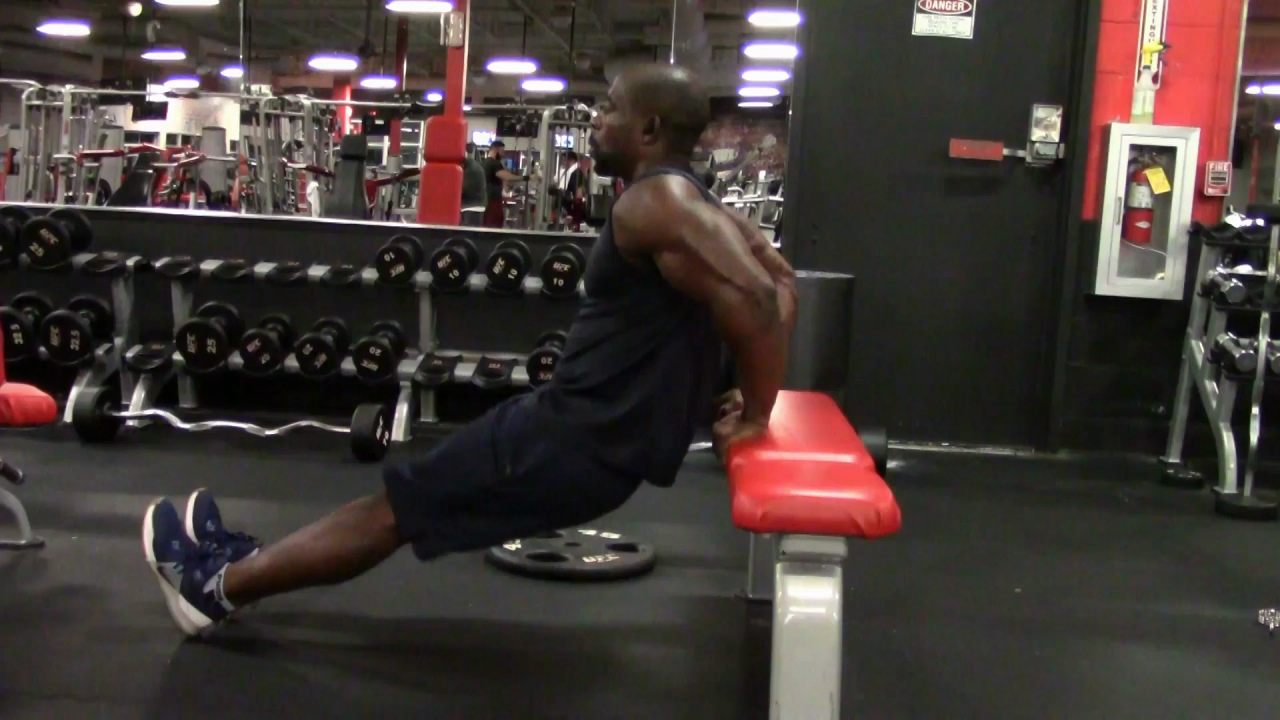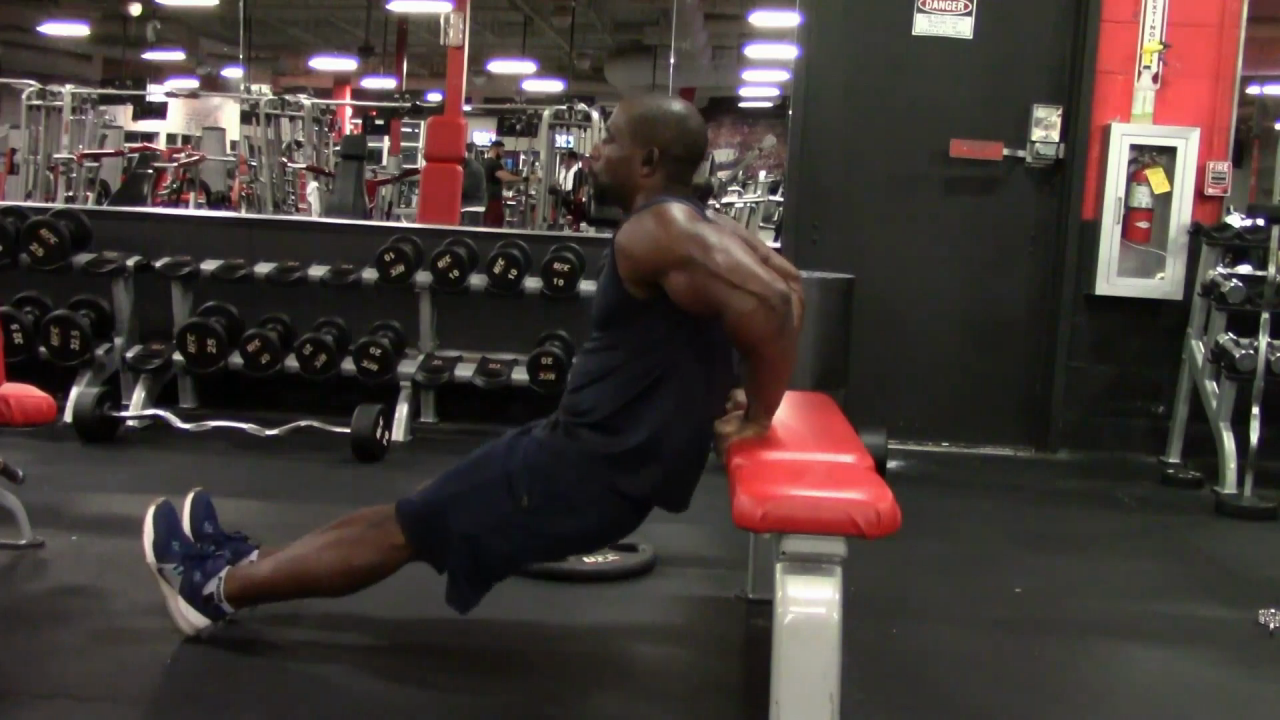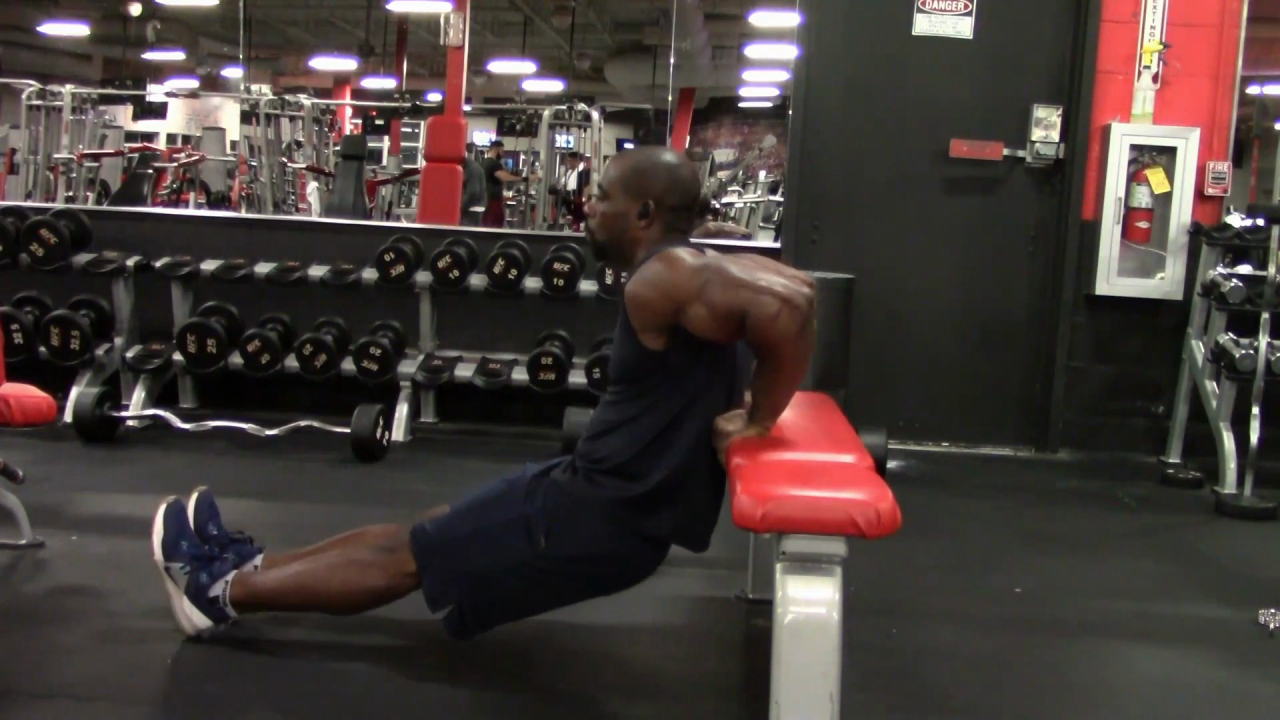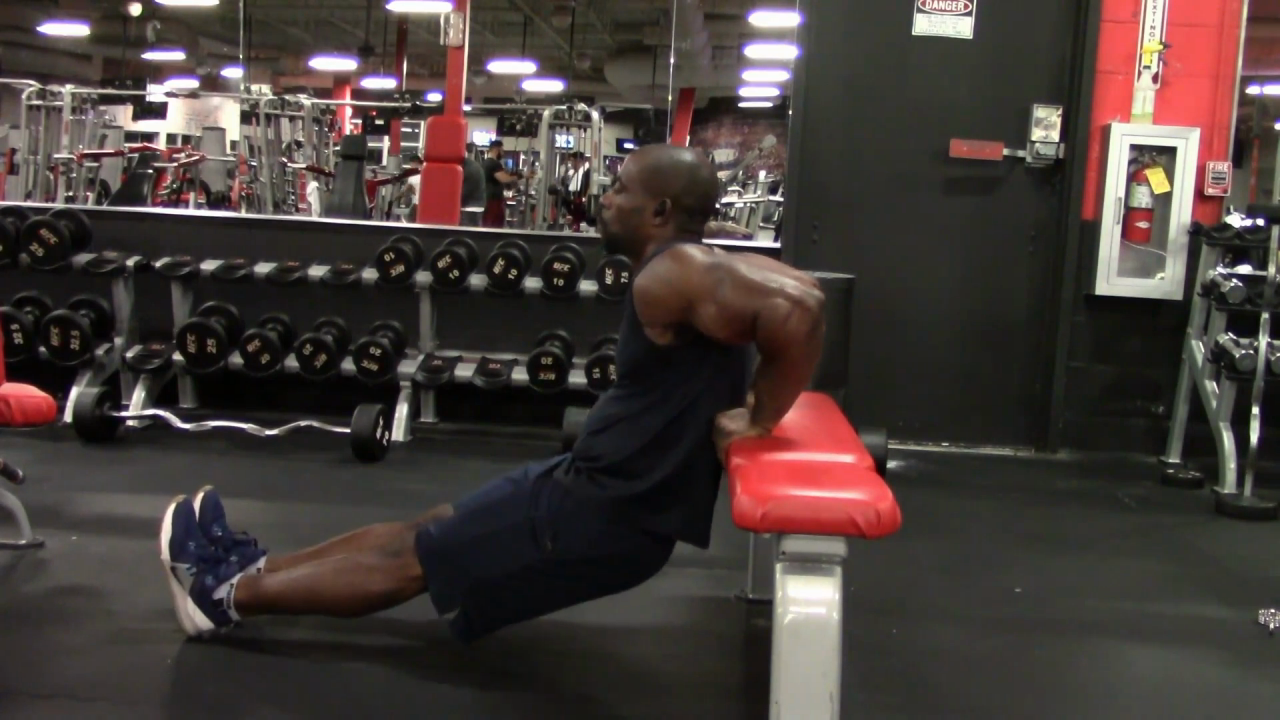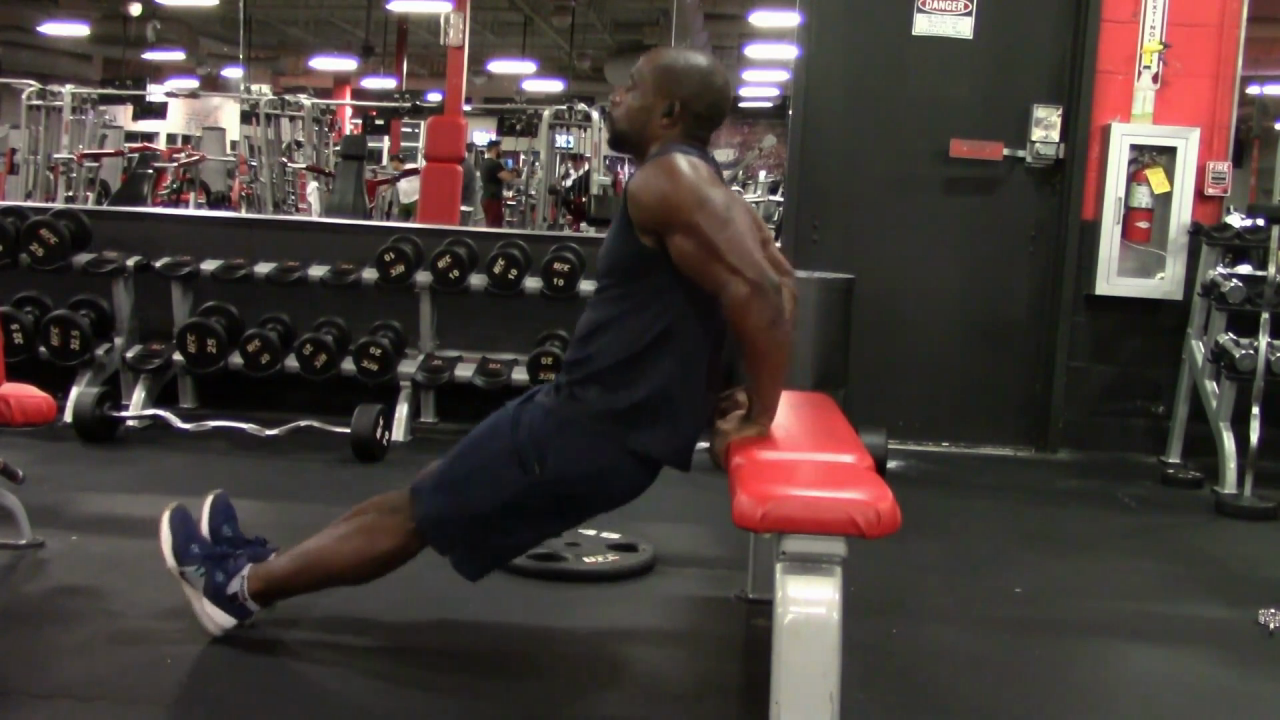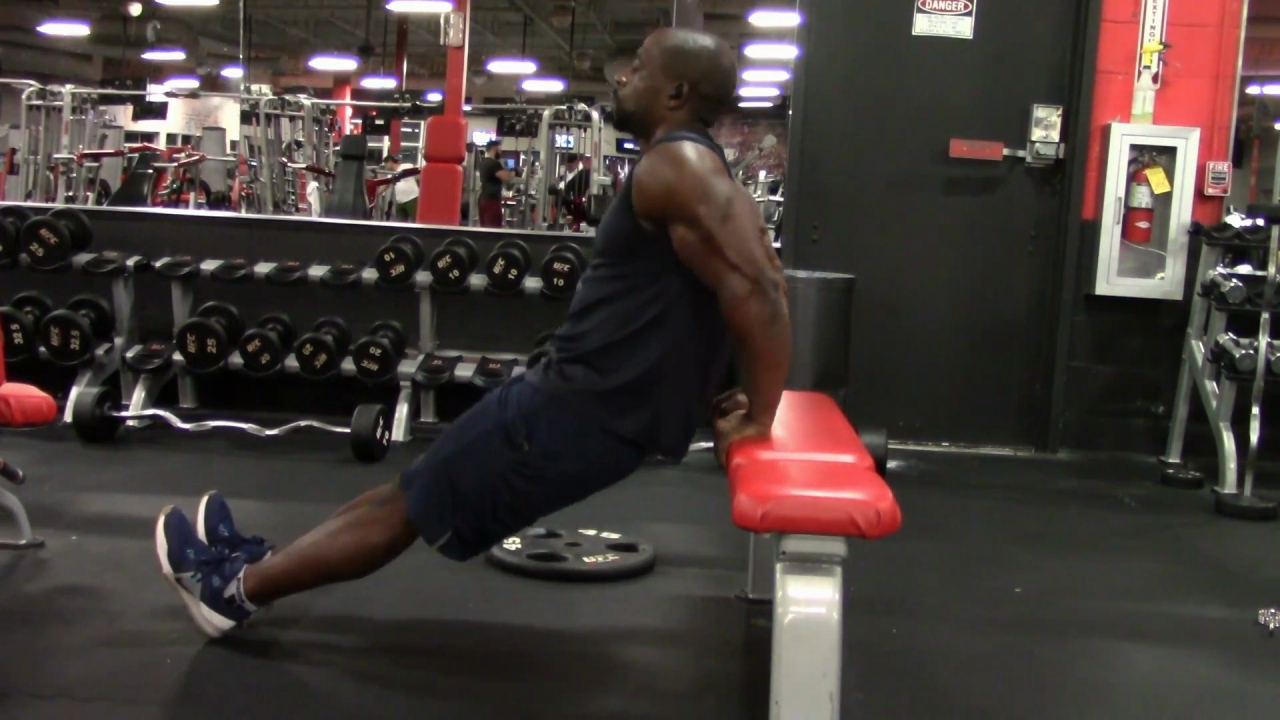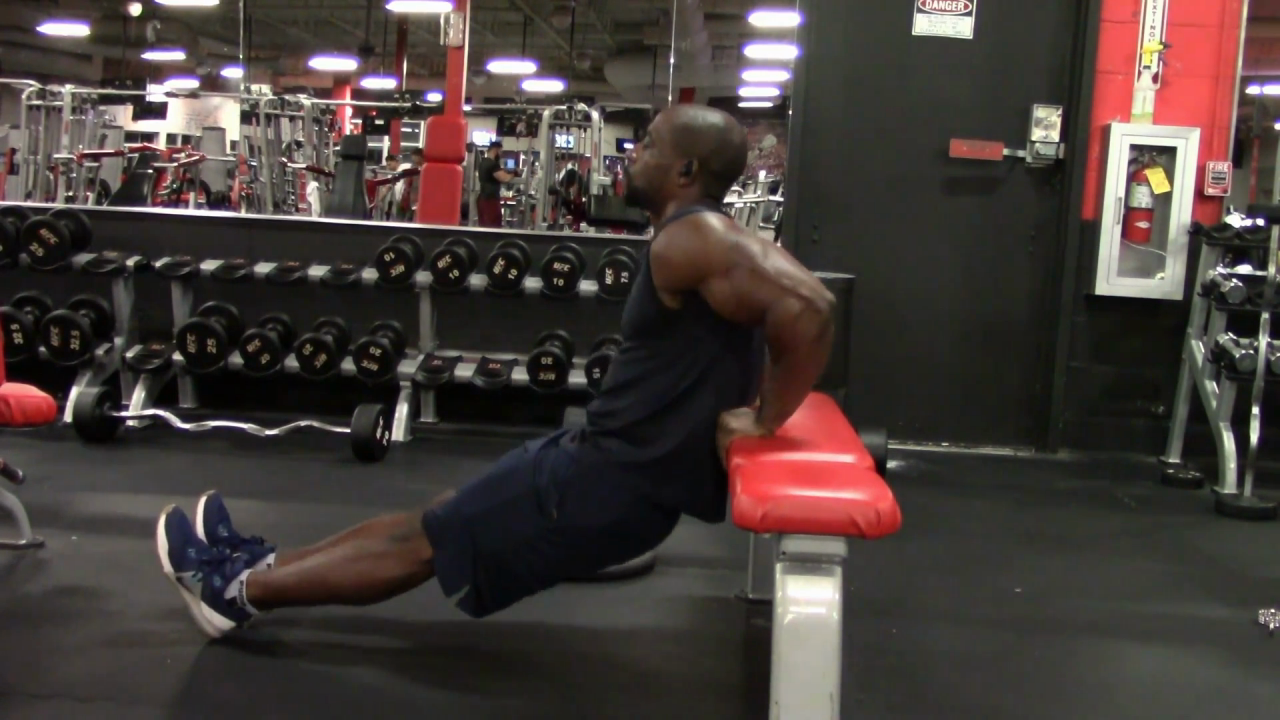
dt=0.5s
person 1, frame 1
left shoulder: (654, 202)
right shoulder: (690, 203)
left elbow: (752, 299)
right elbow: (780, 282)
left wrist: (756, 416)
right wrist: (751, 392)
left hip: (581, 441)
right hip: (593, 426)
left knee: (398, 507)
right knee: (409, 492)
left ankle: (216, 587)
right ankle: (245, 562)
person 1, frame 2
left shoulder: (654, 232)
right shoulder: (690, 227)
left elbow: (767, 306)
right elbow: (788, 288)
left wrist: (757, 418)
right wrist: (749, 394)
left hip: (593, 471)
right hip: (596, 450)
left knee: (400, 531)
right knee: (416, 512)
left ankle: (215, 589)
right ankle: (246, 561)
person 1, frame 3
left shoulder: (663, 279)
right shoulder: (698, 270)
left elbow: (789, 310)
right elbow: (799, 288)
left wrist: (758, 421)
right wrist: (756, 401)
left hip: (609, 516)
right hip: (606, 487)
left knee: (410, 559)
right knee: (431, 529)
left ankle: (222, 592)
right ankle: (252, 566)
person 1, frame 4
left shoulder: (673, 275)
right shoulder: (701, 268)
left elbow: (800, 312)
right elbow: (800, 288)
left wrist: (759, 423)
right wrist: (749, 400)
left hip: (612, 513)
right hip: (602, 480)
left knee: (411, 562)
right knee: (433, 527)
left ankle: (226, 595)
right ankle: (253, 567)
person 1, frame 5
left shoulder: (668, 180)
right shoulder: (697, 187)
left elbow: (758, 295)
right elbow: (770, 282)
left wrist: (759, 418)
right wrist: (749, 396)
left hip: (599, 430)
right hip: (597, 408)
left knee: (419, 514)
right knee: (428, 497)
left ankle: (240, 585)
right ankle: (261, 566)
person 1, frame 6
left shoulder: (676, 166)
right shoulder: (695, 172)
left elbow: (757, 290)
right elbow: (752, 281)
left wrist: (758, 419)
right wrist: (741, 395)
left hip: (586, 410)
right hip: (590, 393)
left knee: (410, 503)
right knee: (419, 486)
left ankle: (235, 589)
right ankle: (258, 561)
person 1, frame 7
left shoulder: (690, 239)
right shoulder: (707, 237)
left elbow: (807, 309)
right elbow: (784, 311)
left wrist: (766, 421)
right wrist: (755, 402)
left hip: (619, 480)
right hip: (611, 455)
left knee: (427, 543)
right knee: (439, 518)
left ankle: (238, 590)
right ankle: (266, 565)
